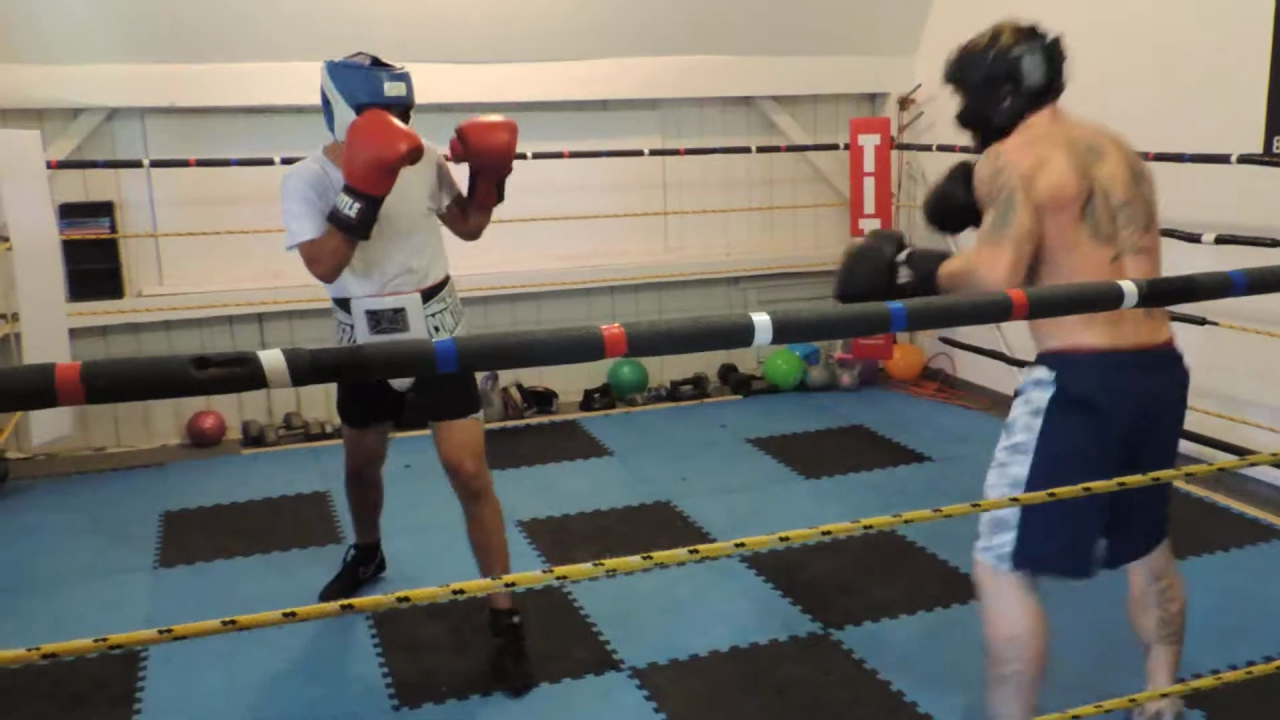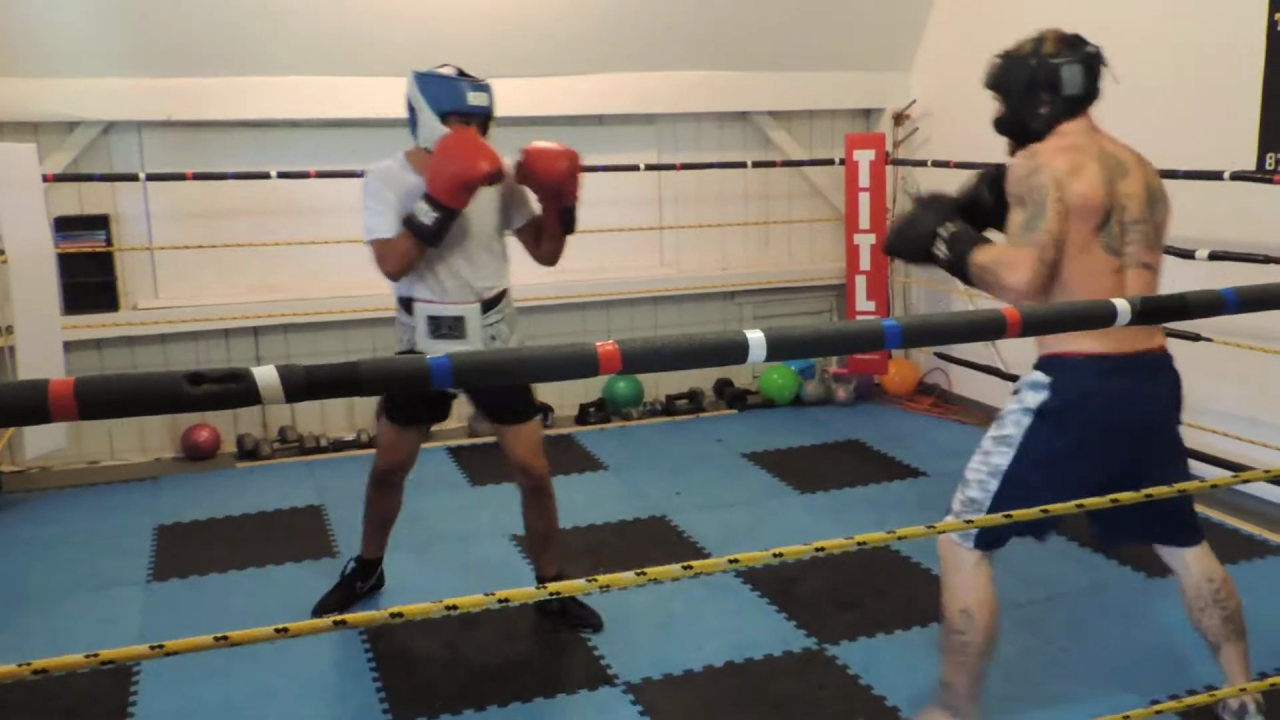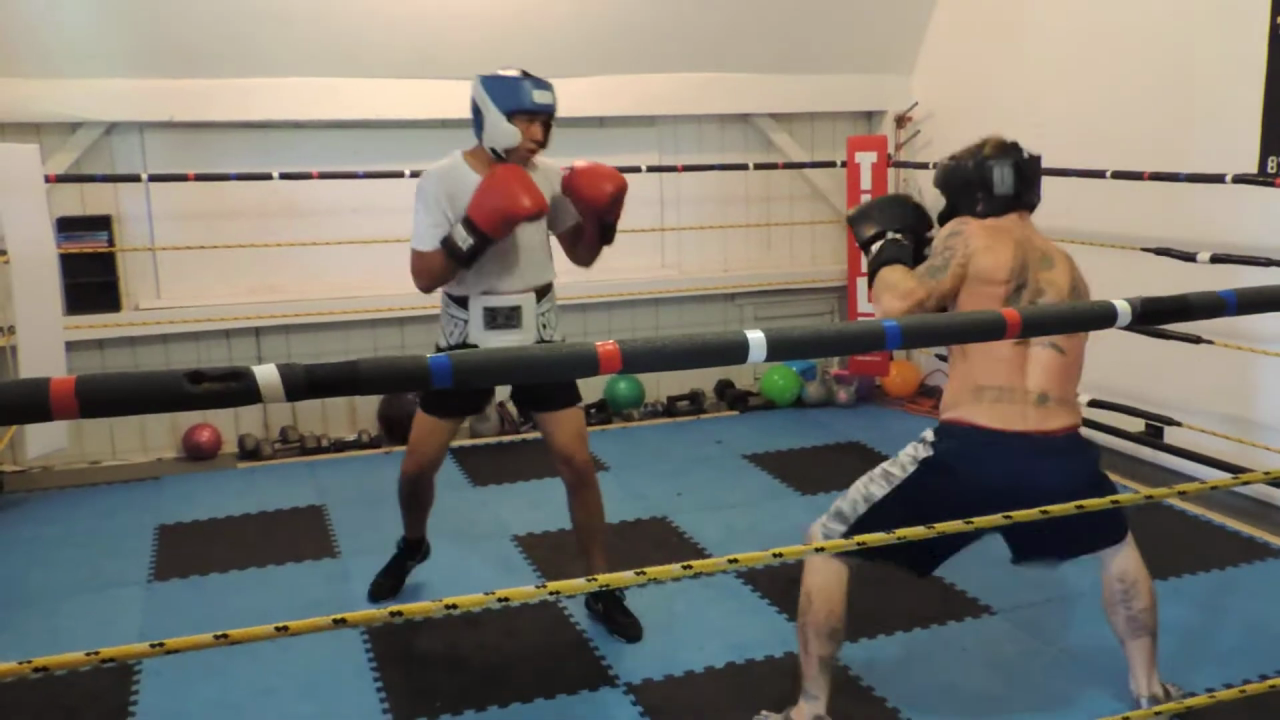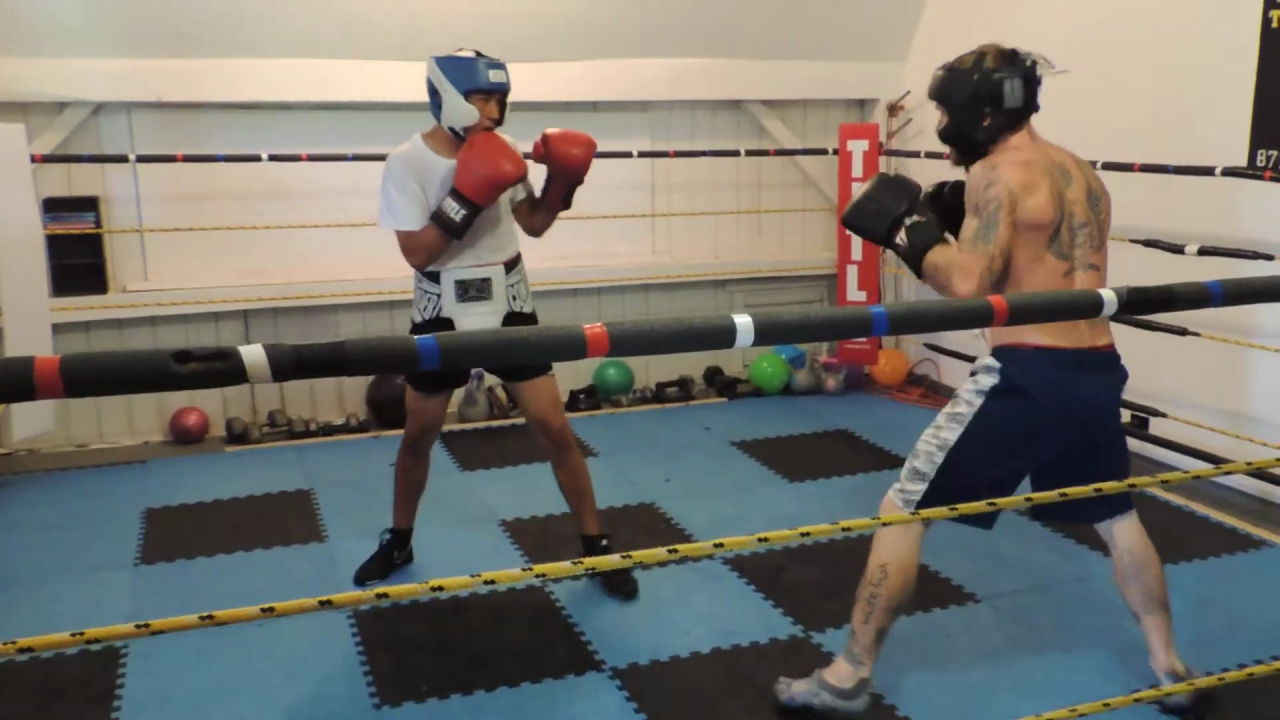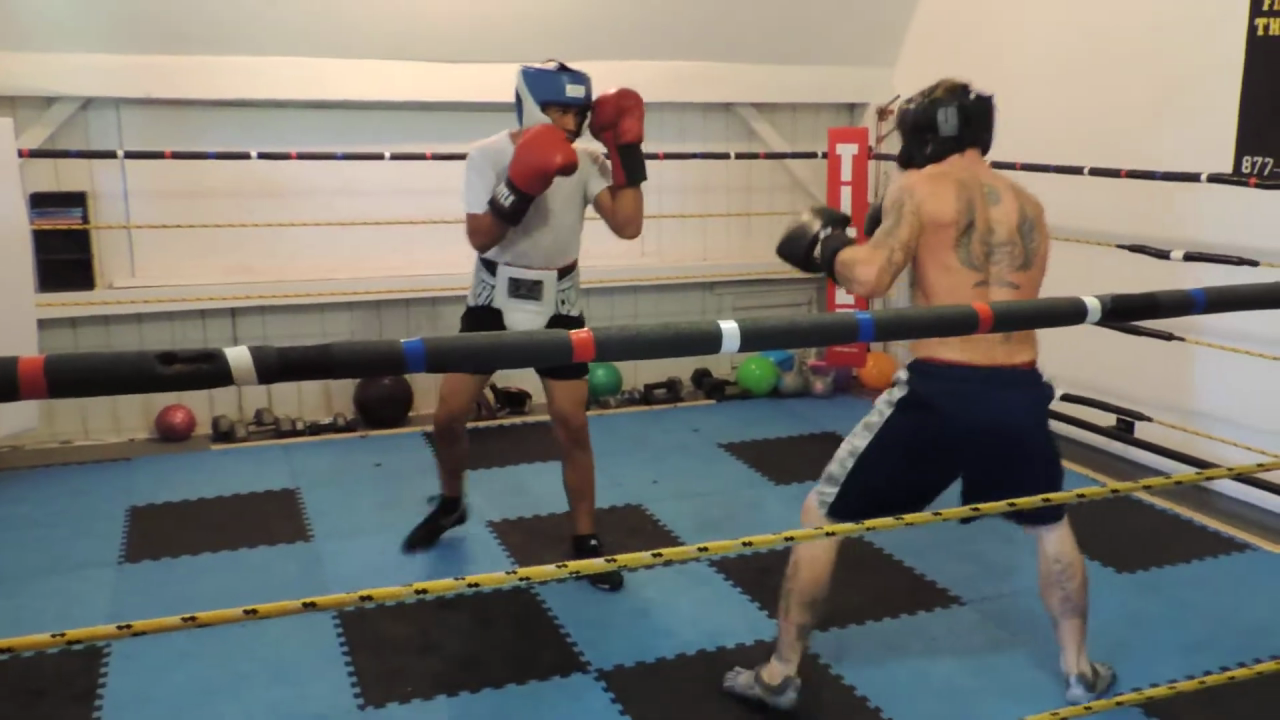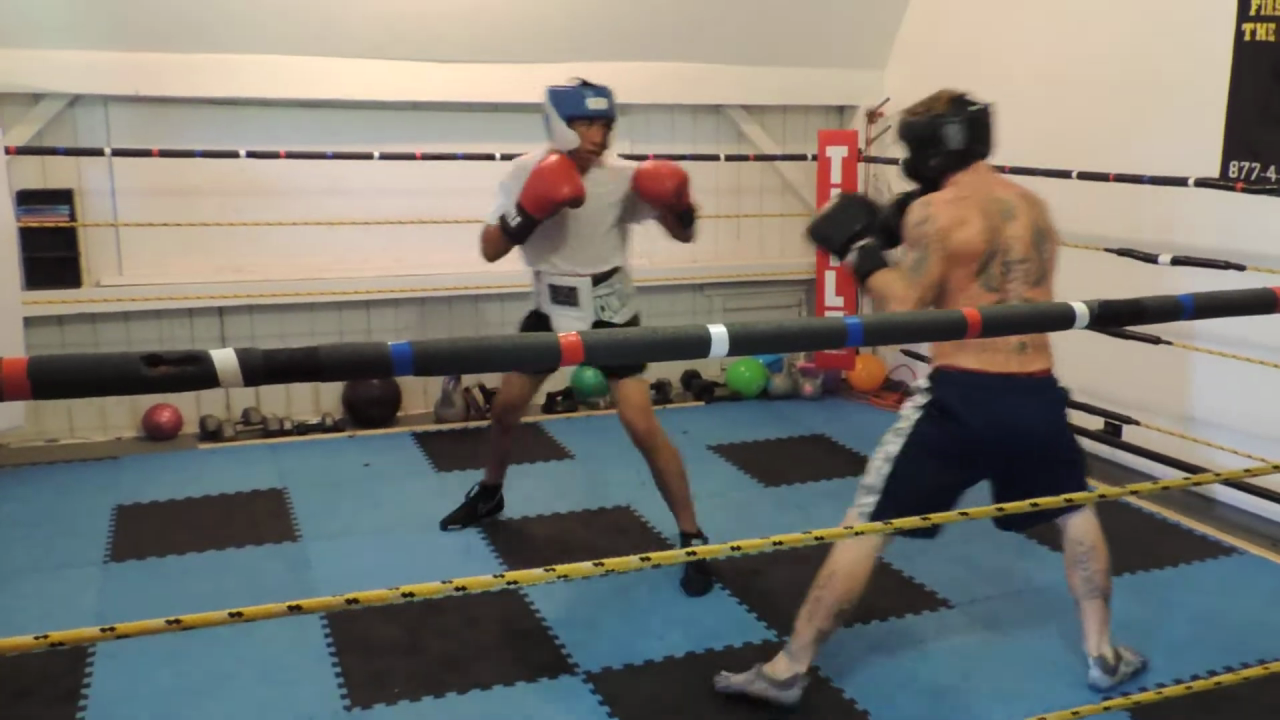
dt=0.4s
person 1, frame 1
left shoulder: (1012, 158)
right shoulder: (1121, 152)
left elbow: (995, 279)
left wrist: (911, 269)
left hip: (1079, 381)
right hip: (1157, 372)
left knee: (1004, 566)
right knee: (1146, 548)
person 1, frame 2
left shoulder: (1045, 161)
right shoulder: (1142, 172)
left elbow: (1017, 279)
left wrist: (948, 241)
right wrist: (1005, 205)
left hip: (1073, 387)
right hip: (1150, 380)
left knee: (962, 547)
right knee: (1181, 542)
person 1, frame 3
left shoulder: (968, 238)
right shoulder: (1070, 271)
left elbow: (897, 305)
left wrist: (887, 244)
left hip: (968, 452)
right hip: (1056, 457)
left knee: (829, 544)
right knee: (1116, 545)
person 1, frame 4
left shoulder: (999, 174)
right shoulder: (1083, 174)
left elbow: (967, 283)
left wrist: (905, 231)
right wrist: (963, 218)
left hip: (1024, 377)
right hip: (1095, 372)
left knee: (901, 513)
right knee: (1117, 519)
person 1, frame 5
left shoulder: (920, 188)
right shoulder: (1028, 205)
left elbow: (867, 277)
left wrist: (825, 244)
left hip: (938, 390)
right hip: (1018, 390)
left knee: (821, 516)
right knee: (1053, 527)
left ankle: (780, 672)
right ankle: (1079, 670)
person 1, frame 6
left shoulder: (937, 208)
right shoulder: (1035, 207)
left elbow: (901, 305)
left wrist: (861, 248)
left hip: (961, 397)
right hip: (1035, 396)
left knee: (863, 527)
right knee: (1075, 511)
left ankle: (786, 669)
right ankle: (1101, 655)
person 2, frame 1
left shoulder: (419, 162)
right shoulder: (305, 178)
left elbow: (469, 226)
right elbow: (322, 266)
left wrist: (490, 169)
right wrist: (362, 188)
left hip: (437, 330)
right hip: (364, 339)
left knee: (470, 475)
right knee: (362, 464)
left ankle: (505, 623)
right ankle: (366, 554)
person 2, frame 2
left shoulder: (500, 176)
right shoulder: (387, 180)
left elbow: (547, 253)
right elbow: (392, 265)
left wrist: (560, 200)
right wrist: (442, 199)
left hip: (493, 340)
right hip: (424, 345)
left knee: (533, 472)
right knee: (389, 468)
left ankle: (551, 585)
right ankle: (367, 569)
person 2, frame 3
left shoulder: (547, 179)
right shoulder: (442, 180)
left elbow: (582, 256)
right elbow: (424, 276)
left wrist: (603, 214)
right wrist: (477, 226)
left hip: (536, 335)
right hip: (467, 337)
left knee: (577, 464)
right knee: (418, 466)
left ankle: (601, 588)
right ankle: (411, 544)
person 2, frame 4
left shoulder: (503, 153)
right shoulder: (407, 164)
left elbow: (533, 223)
right elbow: (417, 254)
left wrist: (565, 179)
right wrist: (467, 197)
left hip: (509, 307)
right hip: (443, 312)
left knee: (554, 429)
right knee: (418, 437)
left ankle: (595, 543)
right ankle: (398, 541)
person 2, frame 5
left shoulder: (584, 161)
right shoulder: (486, 156)
left elbow: (629, 226)
right elbow: (480, 237)
left wrist: (626, 149)
right wrist: (521, 185)
left hip: (558, 306)
right hip: (493, 302)
left knee: (572, 428)
right knee: (448, 417)
left ankle: (584, 541)
right ankle: (449, 502)
person 2, frame 6
left shoulder: (623, 177)
right shoulder: (524, 172)
left elbow: (684, 235)
right elbow: (489, 249)
left wrist: (678, 206)
right wrist: (528, 210)
left hip: (610, 310)
right hip: (551, 308)
left knee: (643, 427)
right knee: (504, 406)
left ankle: (692, 537)
right ankle: (490, 492)
